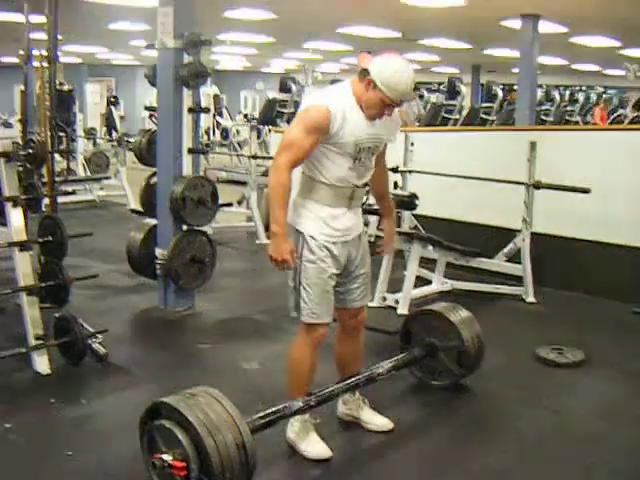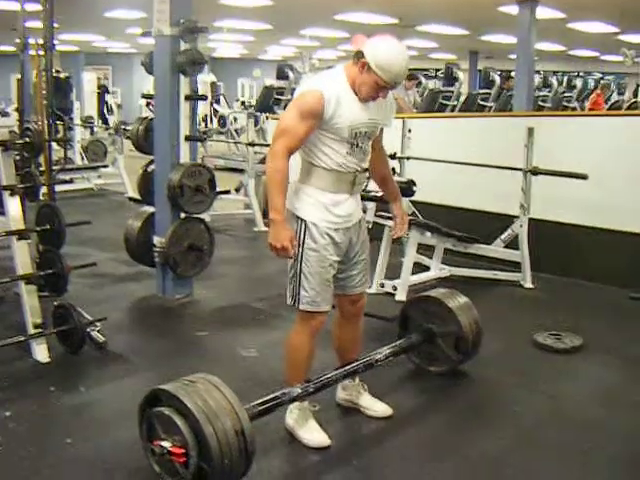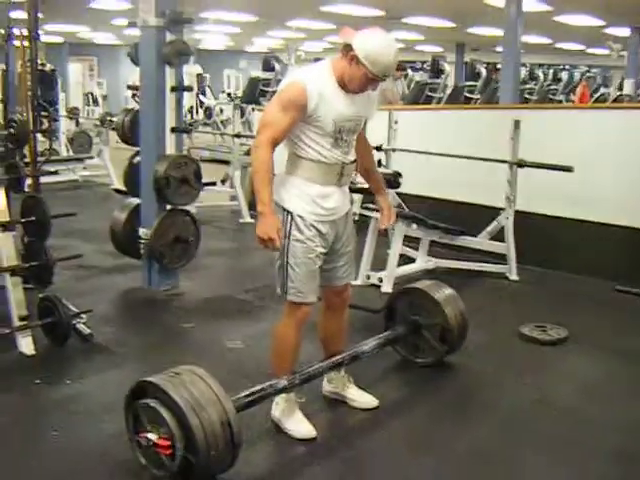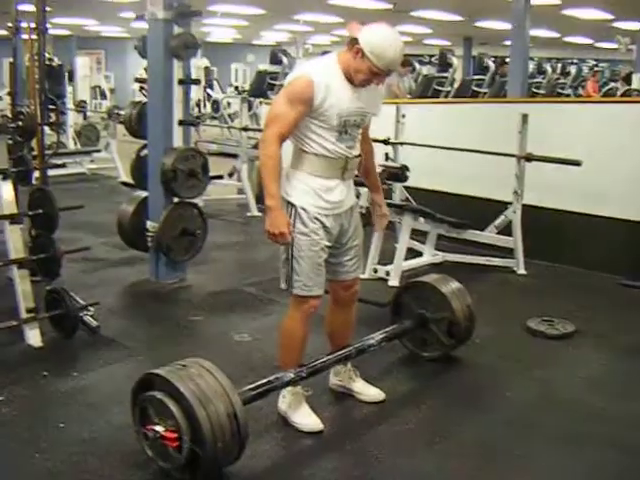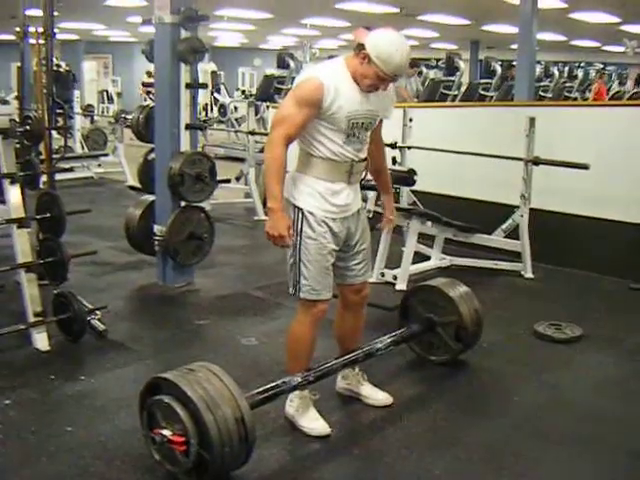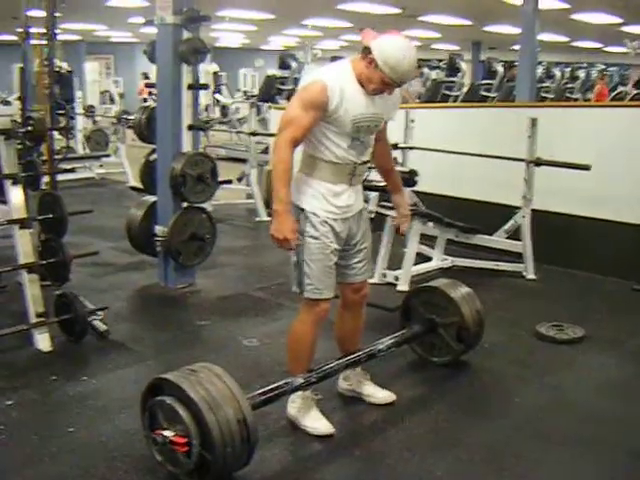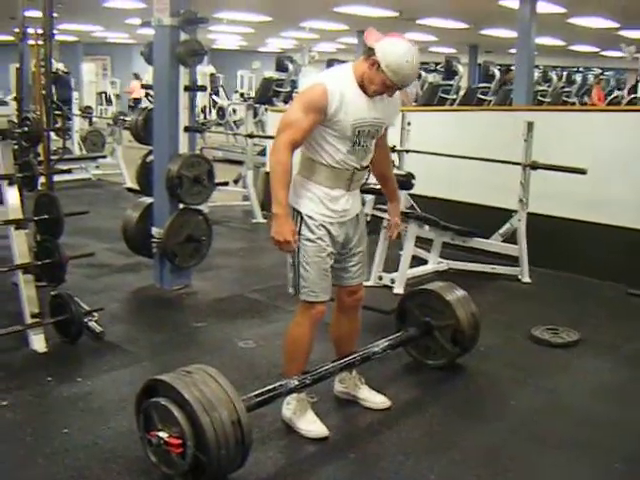
dt=0.3s
person 1, frame 1
left shoulder: (385, 116)
right shoulder: (325, 108)
right elbow: (281, 166)
left wrist: (388, 216)
right wrist: (279, 232)
left hip: (352, 228)
right hip: (315, 229)
left knee: (354, 319)
right knee: (313, 327)
left ankle: (351, 401)
right ankle: (298, 422)
person 1, frame 2
left shoulder: (380, 100)
right shoulder: (319, 93)
right elbow: (278, 153)
left wrist: (395, 200)
right wrist: (278, 220)
left hip: (353, 214)
right hip: (315, 216)
left knee: (353, 306)
right knee: (311, 316)
left ankle: (350, 387)
right ankle: (297, 408)
person 1, frame 3
left shoulder: (366, 93)
right shoulder: (304, 86)
right elbow: (263, 145)
left wrist: (381, 192)
right wrist: (265, 212)
left hip: (340, 207)
right hip: (302, 209)
left knee: (339, 297)
right knee: (299, 306)
left ankle: (336, 379)
right ankle: (284, 401)
person 1, frame 4
left shoulder: (371, 88)
right shoulder: (310, 79)
right elbow: (270, 140)
left wrist: (376, 192)
right wrist: (274, 207)
left hip: (345, 201)
right hip: (307, 203)
left knee: (347, 291)
right knee: (305, 301)
left ankle: (342, 372)
right ankle: (290, 394)
person 1, frame 5
left shoulder: (381, 92)
right shoulder: (319, 82)
right elbow: (277, 141)
left wrist: (387, 194)
right wrist: (276, 208)
left hip: (352, 204)
right hip: (313, 206)
left knee: (356, 294)
right knee: (314, 305)
left ankle: (350, 376)
right ankle: (298, 398)
person 1, frame 6
left shoulder: (386, 95)
right shoulder: (324, 85)
right elbow: (284, 143)
left wrist: (398, 193)
right wrist: (281, 211)
left hip: (353, 205)
right hip: (316, 206)
left knee: (356, 294)
right knee: (316, 304)
left ankle: (352, 376)
right ankle: (299, 398)
person 1, frame 7
left shoulder: (388, 100)
right shoulder: (324, 90)
right elbow: (283, 146)
left wrist: (393, 200)
right wrist: (280, 214)
left hip: (351, 209)
right hip: (313, 210)
left knee: (352, 298)
right knee: (312, 308)
left ankle: (348, 379)
right ankle: (295, 401)
